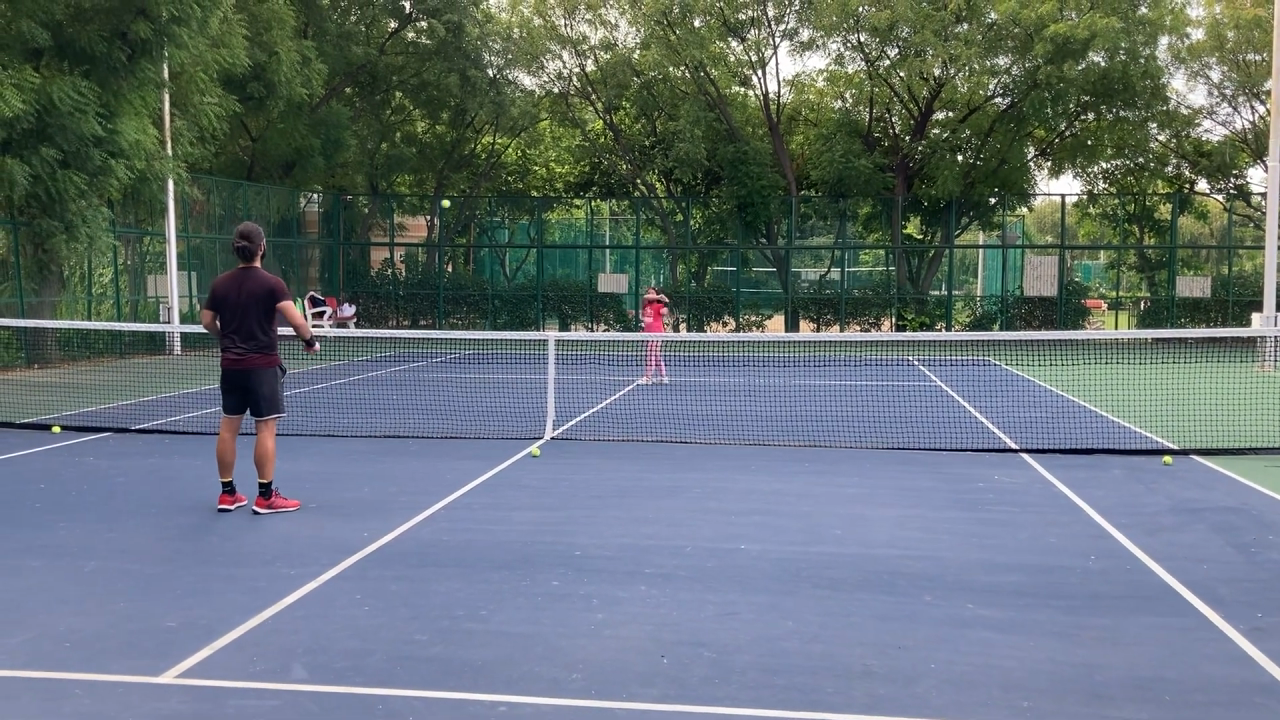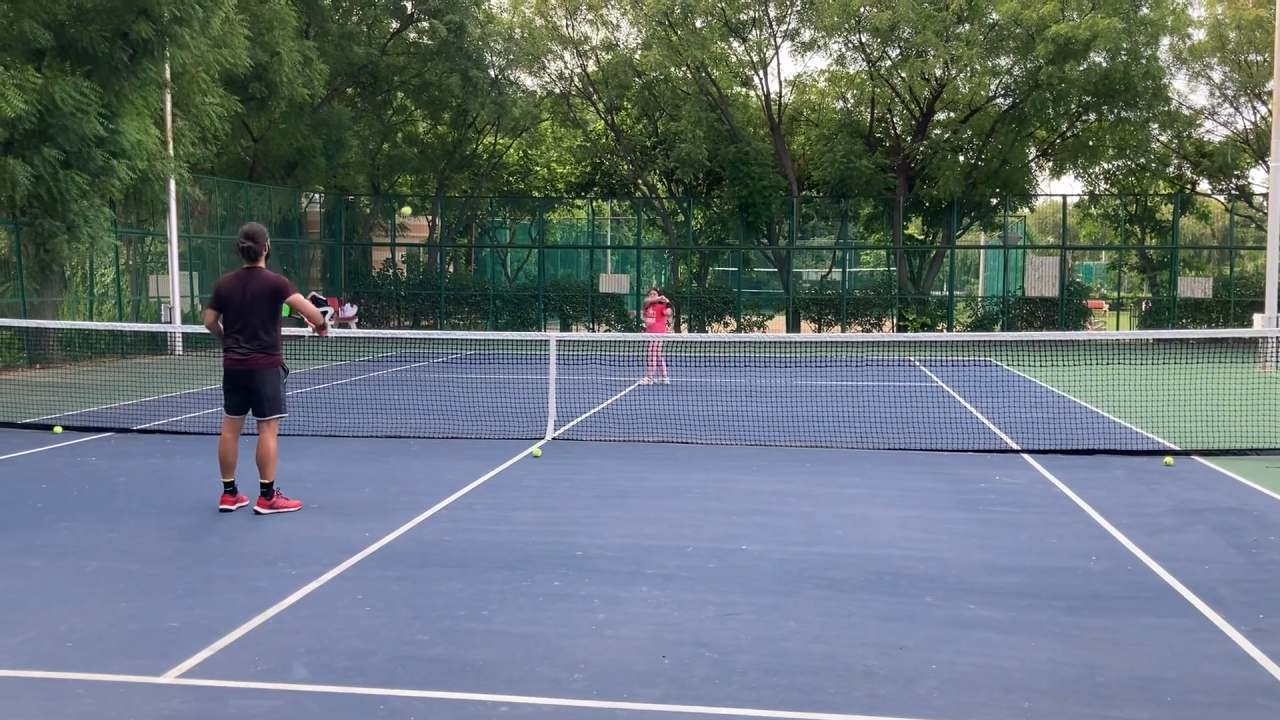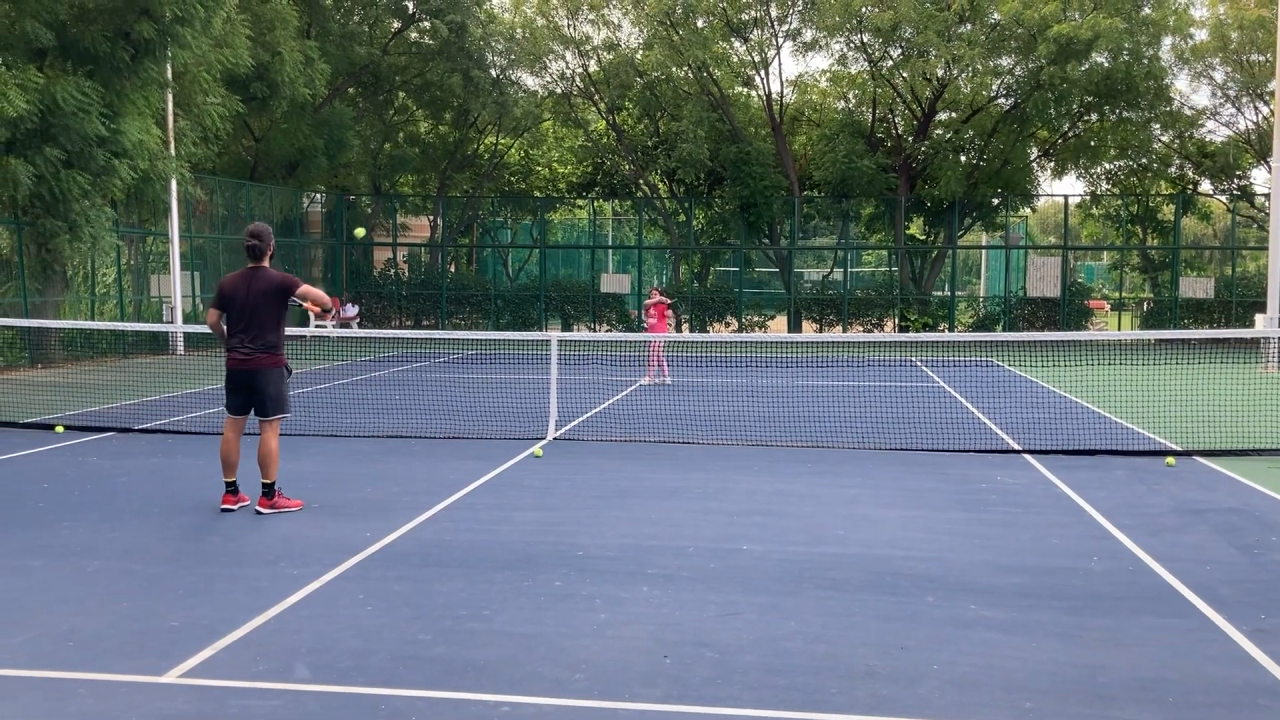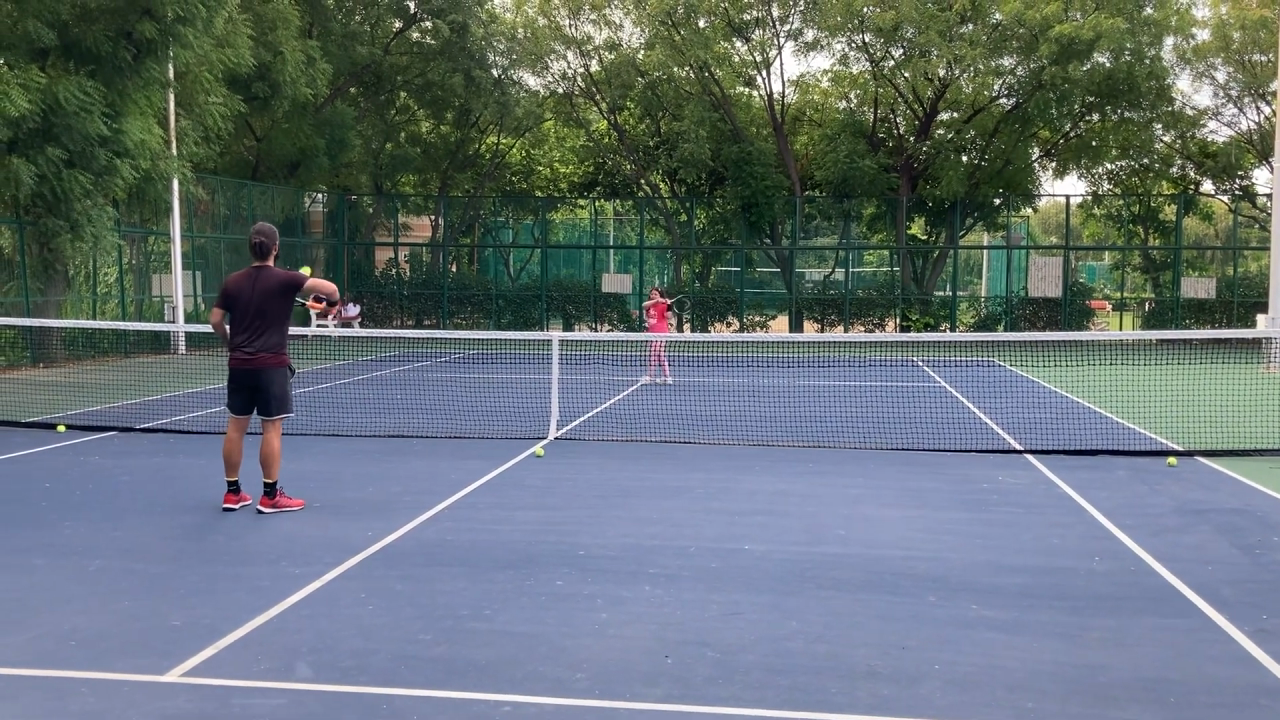
dt=0.1s
person 1, frame 1
left shoulder: (220, 283)
right shoulder: (270, 283)
left elbow: (207, 322)
right elbow: (295, 319)
right wrist: (310, 341)
left hip: (231, 365)
right hip: (262, 365)
left knee: (228, 427)
right knee: (266, 429)
left ankle: (227, 493)
right ankle: (266, 496)
person 1, frame 2
left shoulder: (224, 283)
right shoulder: (275, 282)
left elbow: (210, 321)
right elbow: (308, 310)
right wrist: (322, 325)
left hip: (233, 366)
right hip: (265, 365)
left knee: (230, 427)
right knee: (267, 429)
left ankle: (228, 493)
right ankle: (267, 497)
person 1, frame 3
left shoulder: (228, 282)
right shoulder: (279, 281)
left elbow: (212, 321)
right elbow: (319, 297)
right wrist: (327, 307)
left hip: (236, 365)
right hip: (268, 365)
left knee: (232, 428)
right knee: (269, 429)
left ankle: (231, 493)
right ankle: (269, 496)
person 1, frame 4
left shoulder: (232, 281)
right shoulder: (285, 279)
left elbow: (215, 320)
right elbow: (329, 288)
right wrist: (333, 303)
left hip: (239, 365)
right hip: (271, 365)
left knee: (235, 427)
right knee: (272, 428)
left ankle: (232, 492)
right ankle: (270, 496)
